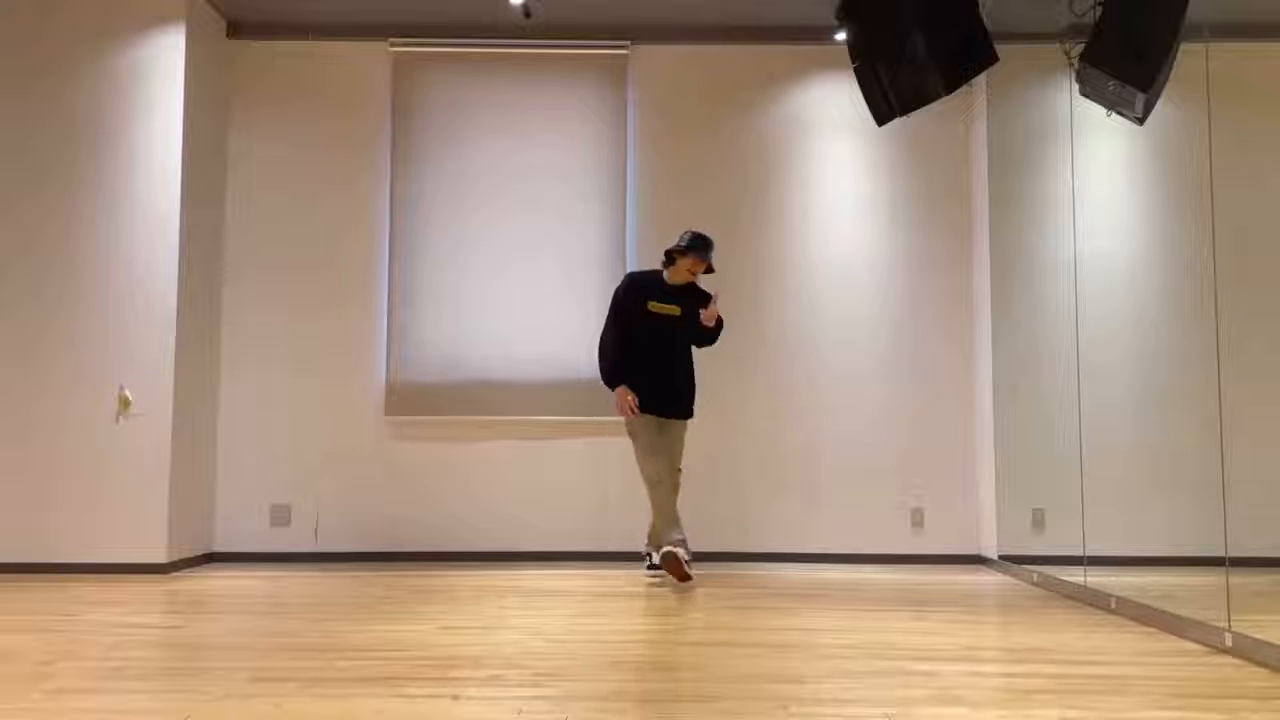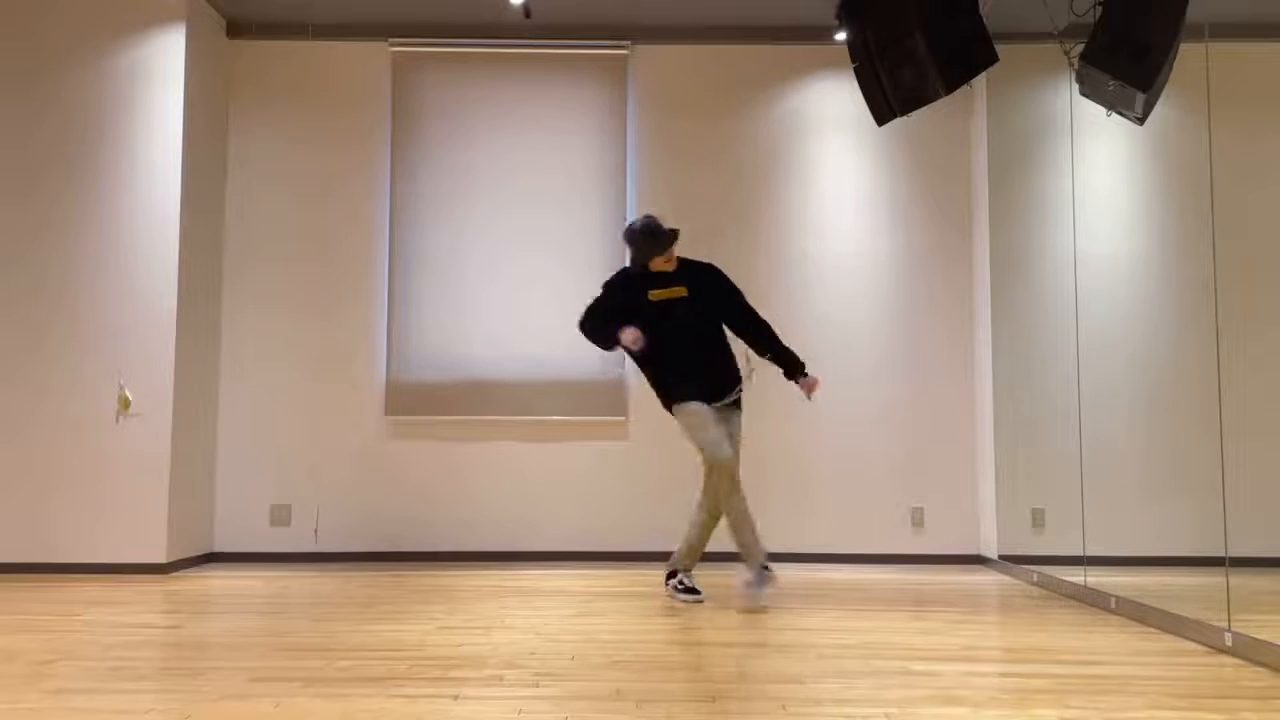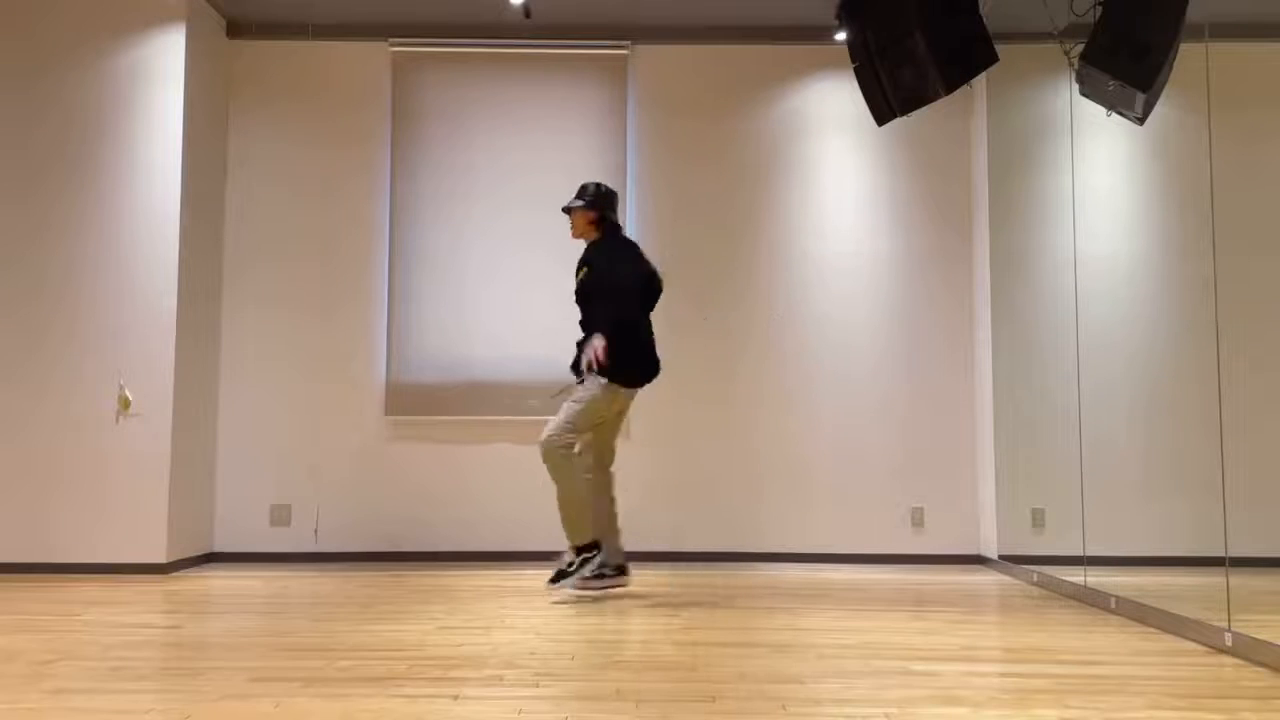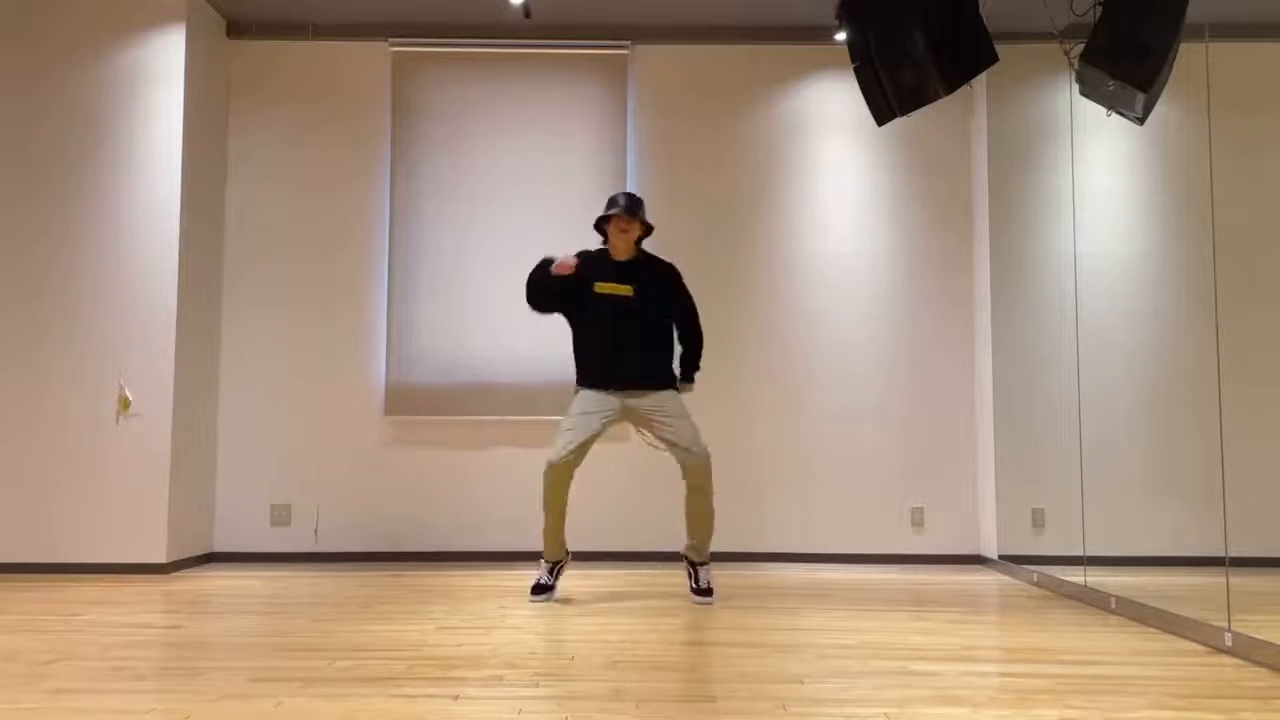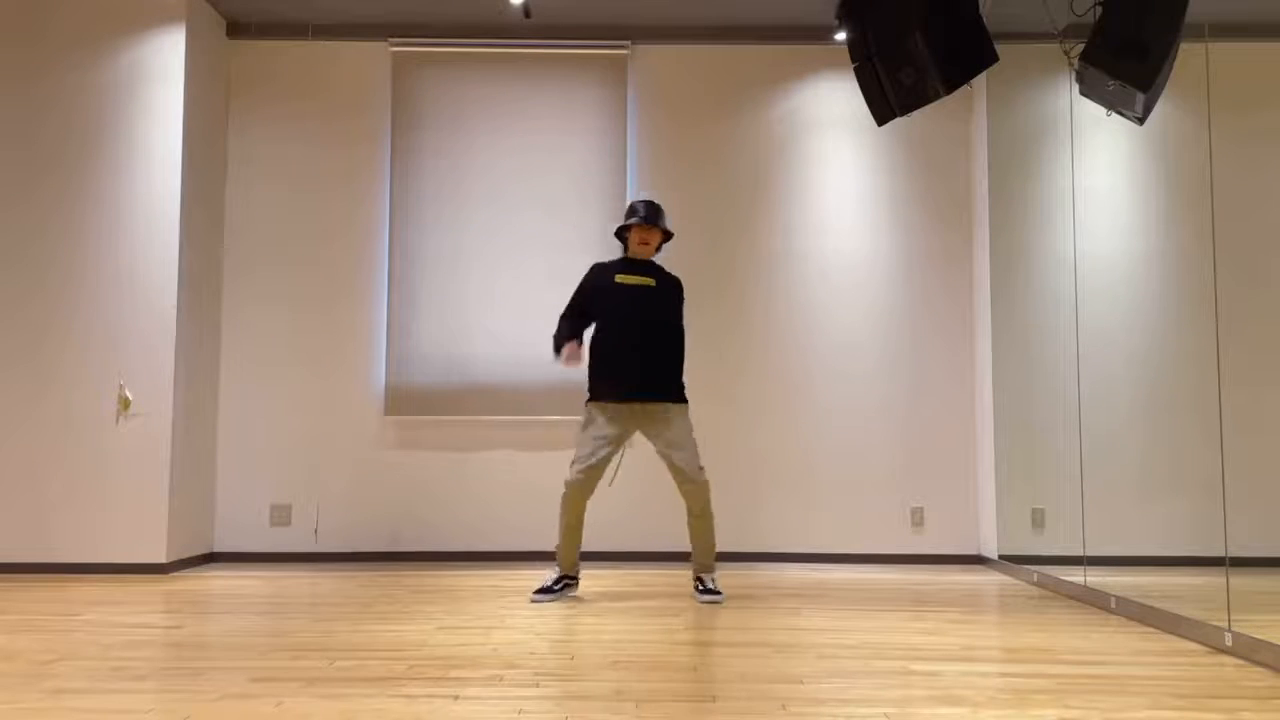
dt=1s
person 1, frame 1
left shoulder: (700, 298)
right shoulder: (635, 285)
left elbow: (702, 340)
right elbow: (611, 339)
left wrist: (712, 325)
right wrist: (617, 383)
left hip: (677, 399)
right hip: (639, 397)
left knee: (669, 475)
right knee: (656, 473)
left ankle: (656, 547)
right ankle: (674, 547)
person 1, frame 2
left shoulder: (706, 277)
right shoulder: (628, 284)
left elbow: (751, 325)
right elbow: (591, 323)
left wrist: (795, 370)
right wrist: (619, 334)
left hip: (726, 393)
right hip: (685, 397)
left knee: (718, 485)
right knee: (722, 462)
left ankle: (680, 572)
right ankle: (756, 566)
person 1, frame 3
left shoulder: (615, 251)
right shoulder: (597, 256)
left elbow: (647, 285)
left wrist: (603, 334)
left hip: (615, 373)
right hip: (611, 374)
left knee: (555, 443)
right knee: (595, 467)
left ankle: (587, 545)
right ankle: (612, 561)
person 1, frame 4
left shoulder: (662, 274)
right shoulder: (585, 265)
left elbow: (689, 326)
right elbow: (540, 298)
left wrist: (687, 374)
right wrist: (551, 270)
left hip: (655, 390)
right hip: (598, 388)
left knee: (697, 462)
right knee: (559, 463)
left ankle: (697, 561)
right ankle: (553, 561)
person 1, frame 5
left shoulder: (669, 283)
right shoulder: (601, 275)
right elbow: (572, 318)
left wrist: (677, 392)
right wrist: (567, 343)
left hip: (664, 402)
right hip: (607, 400)
left knee: (695, 483)
right knee: (578, 485)
left ankle: (704, 573)
right ankle: (566, 572)
